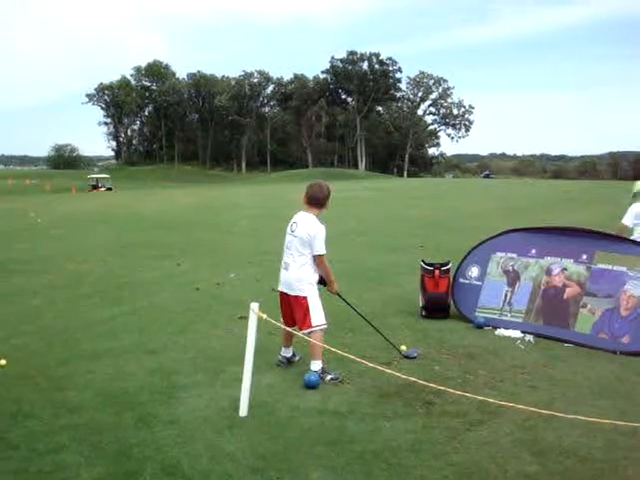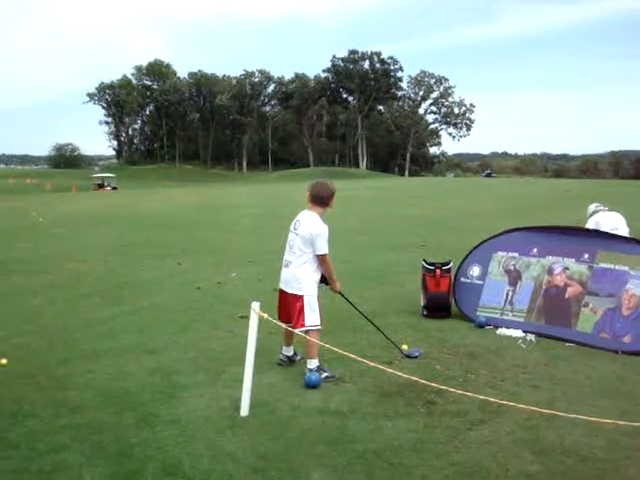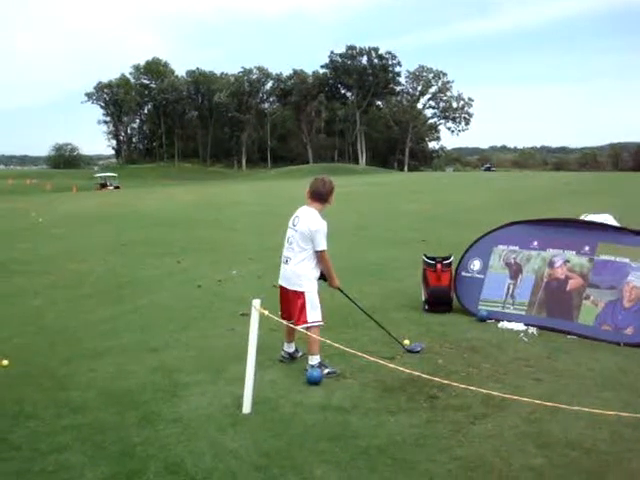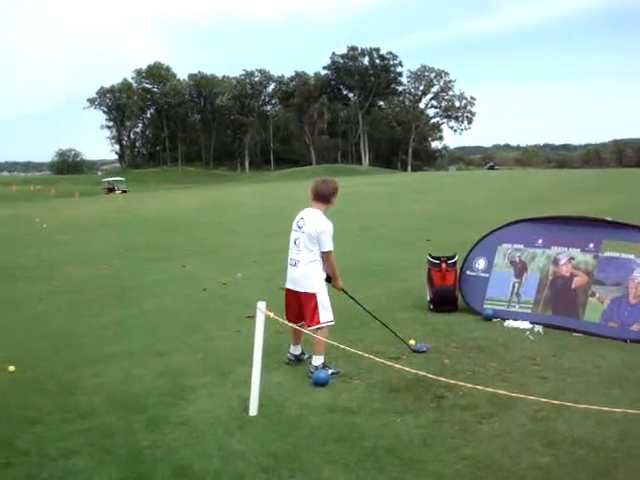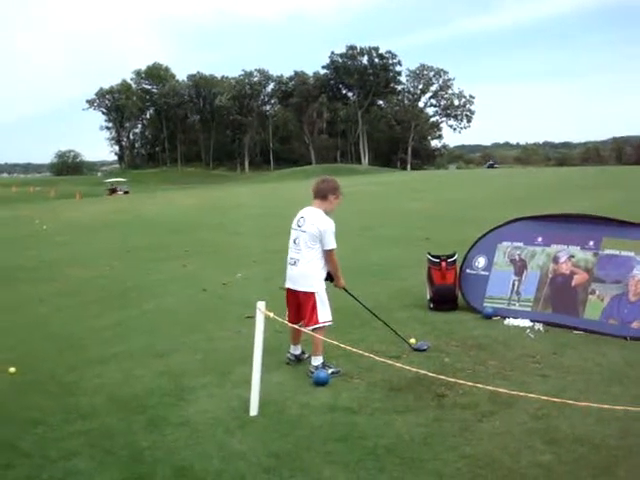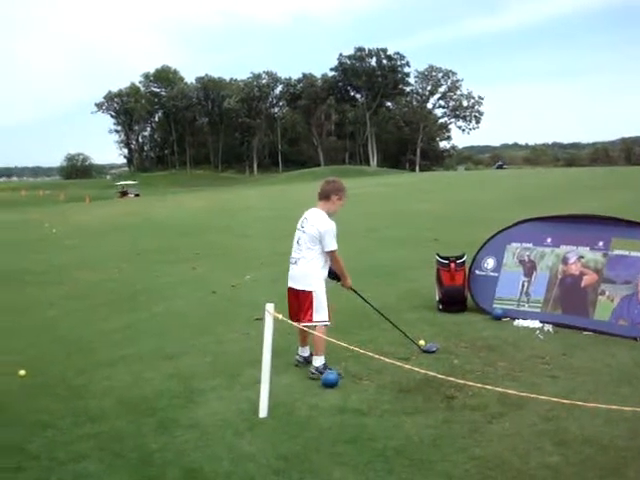
dt=0.3s
person 1, frame 1
left shoulder: (296, 219)
right shoulder: (316, 227)
right elbow: (320, 260)
left wrist: (324, 278)
right wrist: (331, 282)
left hip: (287, 279)
right hip: (303, 284)
left knee: (290, 322)
right knee: (316, 327)
left ankle: (286, 354)
right ankle: (317, 369)
person 1, frame 2
left shoulder: (300, 217)
right shoulder: (319, 227)
right elbow: (323, 260)
left wrist: (324, 276)
right wrist: (334, 282)
left hip: (288, 278)
right hip: (303, 283)
left knee: (291, 321)
right knee: (311, 326)
left ankle: (287, 354)
right ankle: (313, 367)
person 1, frame 3
left shoulder: (298, 213)
right shoulder: (318, 223)
right elbow: (322, 256)
left wrist: (325, 273)
right wrist: (332, 278)
left hip: (287, 275)
right hip: (303, 279)
left knee: (291, 317)
right knee: (312, 322)
left ankle: (288, 350)
right ankle: (314, 363)
person 1, frame 4
left shoulder: (301, 216)
right shoulder: (324, 224)
right elbow: (328, 257)
right wrist: (336, 279)
left hip: (293, 278)
right hip: (311, 281)
left knee: (296, 320)
right knee: (321, 323)
left ankle: (295, 353)
right ankle: (317, 364)
person 1, frame 5
left shoulder: (300, 215)
right shoulder: (325, 222)
right elbow: (330, 256)
left wrist: (329, 272)
right wrist: (338, 278)
left hip: (293, 277)
right hip: (310, 280)
left knee: (296, 319)
right knee: (319, 323)
left ankle: (295, 352)
right ankle: (317, 364)
person 1, frame 6
left shoulder: (307, 215)
right shoulder: (326, 224)
right elbow: (334, 256)
left wrist: (328, 267)
right wrist: (345, 278)
left hip: (296, 276)
right hip: (311, 279)
left knee: (303, 319)
right knee: (319, 322)
left ankle: (303, 354)
right ankle: (318, 365)
